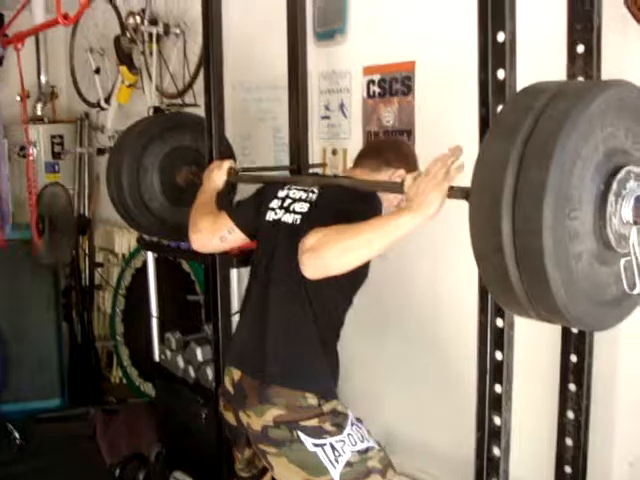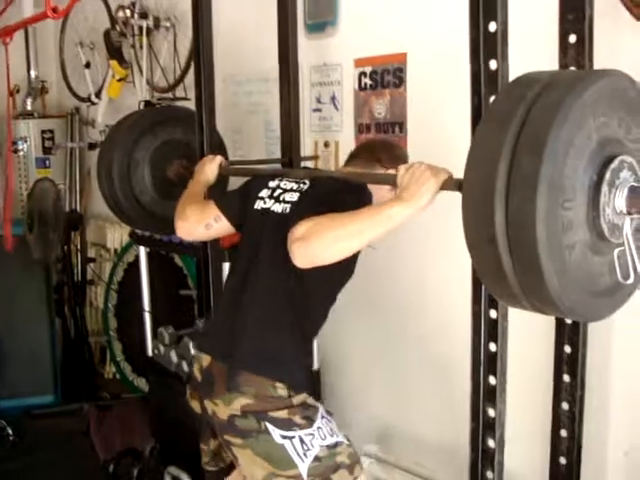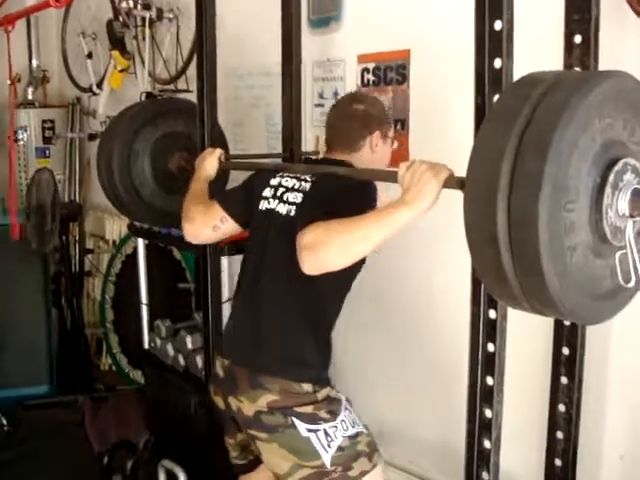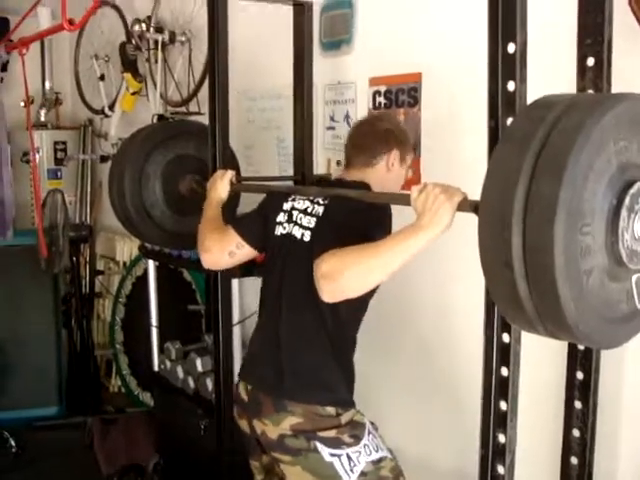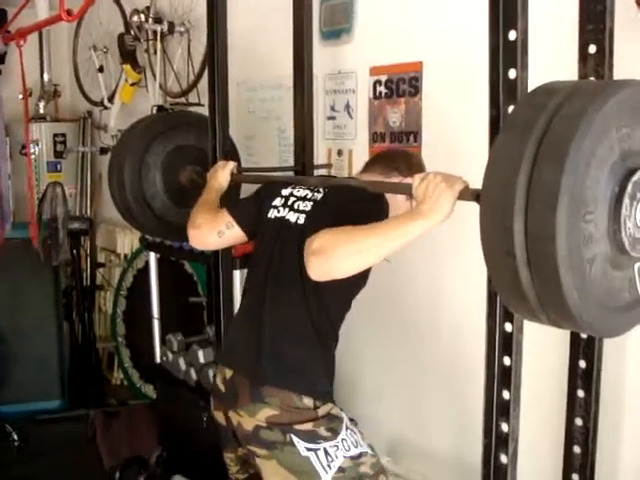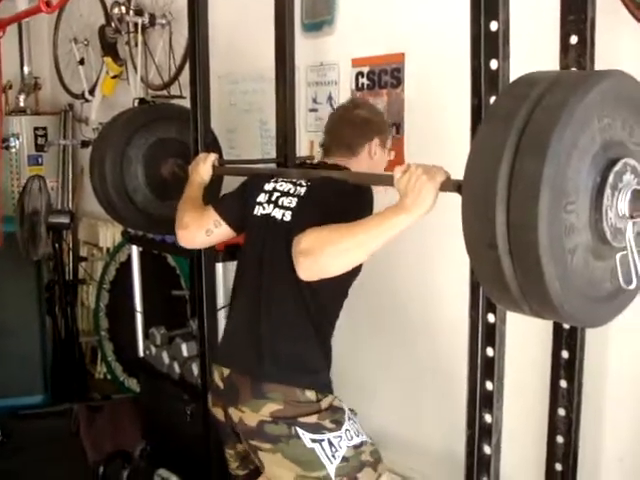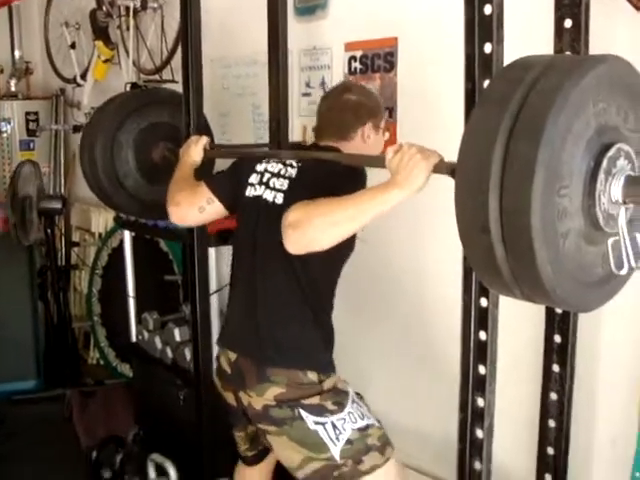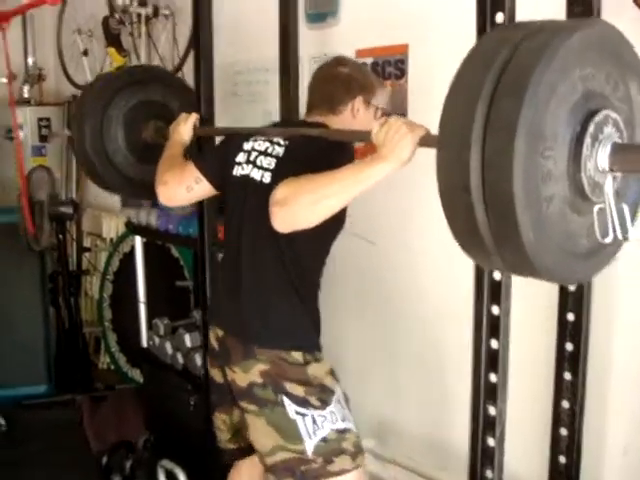
dt=0.4s
person 1, frame 1
left shoulder: (284, 191)
right shoulder: (360, 201)
left elbow: (203, 236)
right elbow: (316, 255)
left wrist: (210, 187)
right wrist: (414, 211)
left hip: (239, 382)
right hip: (291, 399)
person 1, frame 2
left shoulder: (273, 183)
right shoulder: (351, 194)
left elbow: (189, 223)
right elbow: (306, 245)
left wrist: (201, 179)
right wrist: (405, 203)
left hip: (210, 373)
right hip: (263, 390)
person 1, frame 3
left shoulder: (276, 177)
right shoulder: (351, 187)
left elbow: (197, 227)
right elbow: (315, 252)
left wrist: (202, 175)
right wrist: (409, 204)
left hip: (232, 370)
right hip: (286, 386)
person 1, frame 4
left shoulder: (291, 201)
right shoulder: (367, 211)
left elbow: (213, 253)
right elbow: (332, 281)
left wrist: (215, 197)
right wrist: (426, 226)
left hip: (253, 395)
right hip: (308, 409)
person 1, frame 5
left shoulder: (285, 190)
right shoulder: (368, 204)
left elbow: (202, 232)
right elbow: (323, 258)
left wrist: (215, 186)
right wrist: (423, 216)
left hip: (232, 383)
right hip: (287, 401)
person 1, frame 6
left shoulder: (269, 182)
right shoulder: (349, 192)
left elbow: (191, 231)
right elbow: (312, 258)
left wrist: (197, 180)
right wrist: (408, 208)
left hip: (229, 378)
right hip: (285, 394)
person 1, frame 7
left shoulder: (262, 164)
right shoulder: (341, 174)
left elbow: (183, 208)
right elbow: (300, 231)
left wrist: (188, 161)
right wrist: (399, 186)
left hip: (233, 360)
right hip: (288, 374)
person 1, frame 8
left shoulder: (250, 142)
right shoulder: (330, 150)
left elbow: (171, 189)
right elbow: (287, 208)
left wrist: (178, 139)
right wrist: (384, 160)
left hip: (226, 339)
right hip: (277, 354)
